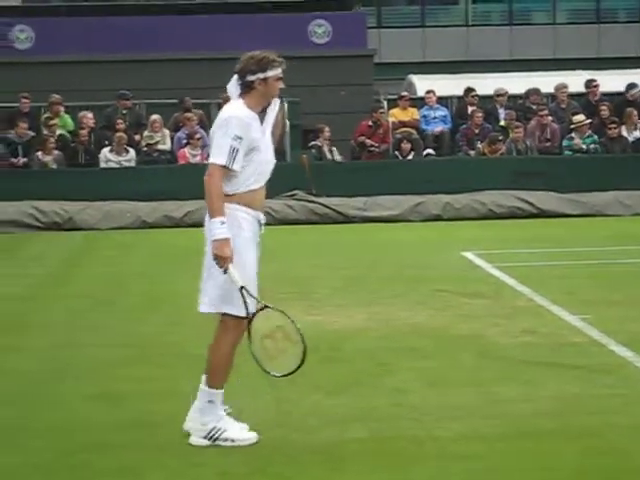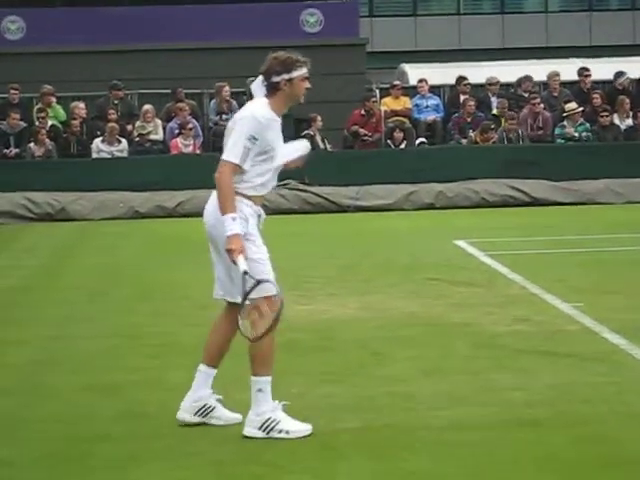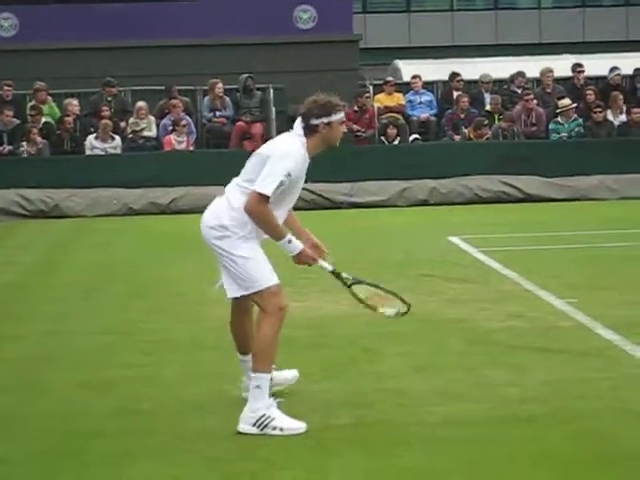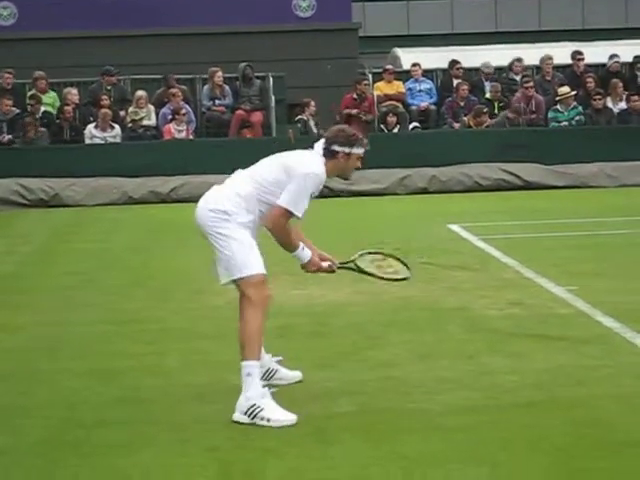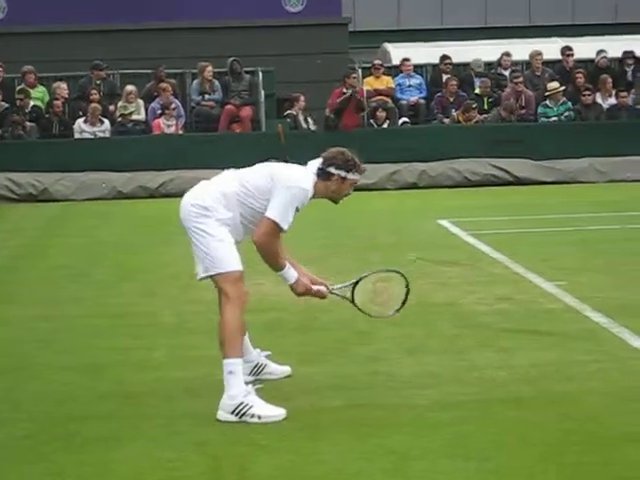
dt=0.4s
person 1, frame 1
left shoulder: (251, 116)
right shoulder: (235, 118)
left elbow: (264, 155)
right elbow: (214, 177)
left wrist: (275, 109)
right wrist: (220, 233)
left hip: (245, 223)
right hip: (232, 222)
left knee: (238, 317)
right knee: (233, 319)
left ankle: (203, 408)
right ankle: (208, 421)
person 1, frame 2
left shoulder: (270, 116)
right shoulder: (256, 116)
right elbow: (224, 174)
left wrist: (290, 156)
right wrist: (233, 229)
left hip: (237, 217)
right hip: (235, 218)
left knee: (235, 309)
left ankle: (198, 398)
right ankle: (262, 414)
person 1, frame 3
left shoulder: (295, 147)
right shoulder: (290, 153)
left elbow: (274, 201)
right elbow: (255, 204)
left wrist: (305, 235)
right wrist: (293, 246)
left hip: (228, 222)
right hip: (229, 226)
left knee: (244, 301)
right knee: (274, 305)
left ankle: (255, 377)
right ankle: (258, 411)
person 1, frame 4
left shoulder: (307, 164)
right shoulder: (312, 172)
left elbow: (278, 216)
right elbow: (275, 223)
left wrist: (313, 251)
right wrist: (304, 256)
left hip: (220, 207)
right hip: (226, 214)
left knee: (253, 289)
right knee: (257, 295)
left ankle: (259, 364)
right ankle: (252, 399)
person 1, frame 5
left shoulder: (297, 181)
right shoulder: (299, 186)
left elbow: (269, 236)
right elbow: (262, 239)
left wrist: (301, 273)
right wrist: (291, 277)
left hip: (205, 207)
right hip: (206, 211)
left knee: (231, 286)
right knee: (234, 293)
left ankle: (247, 360)
right ankle: (235, 397)
